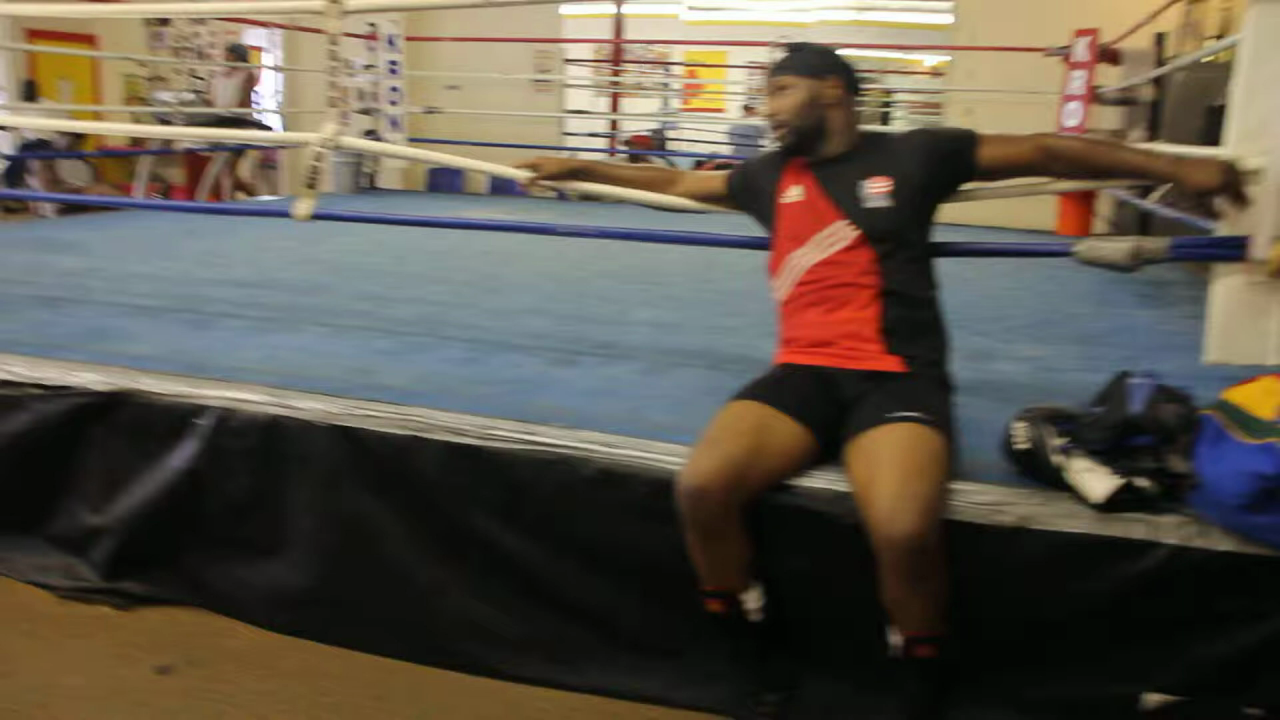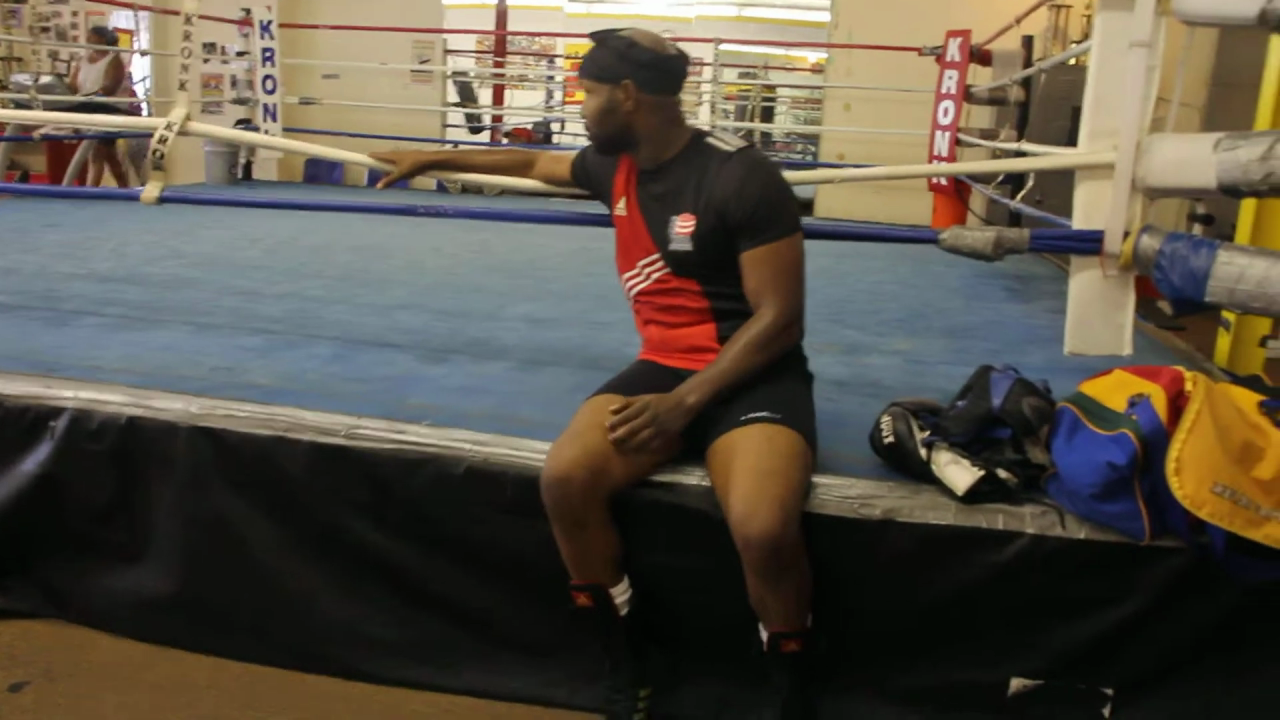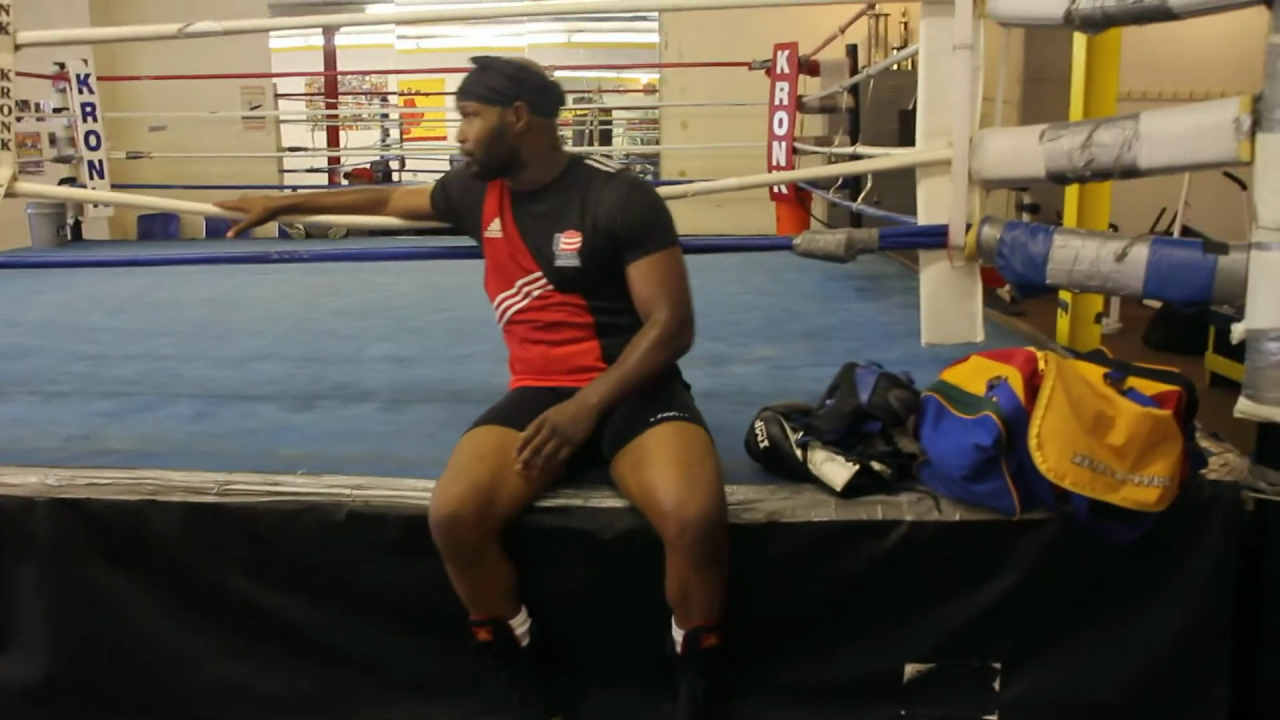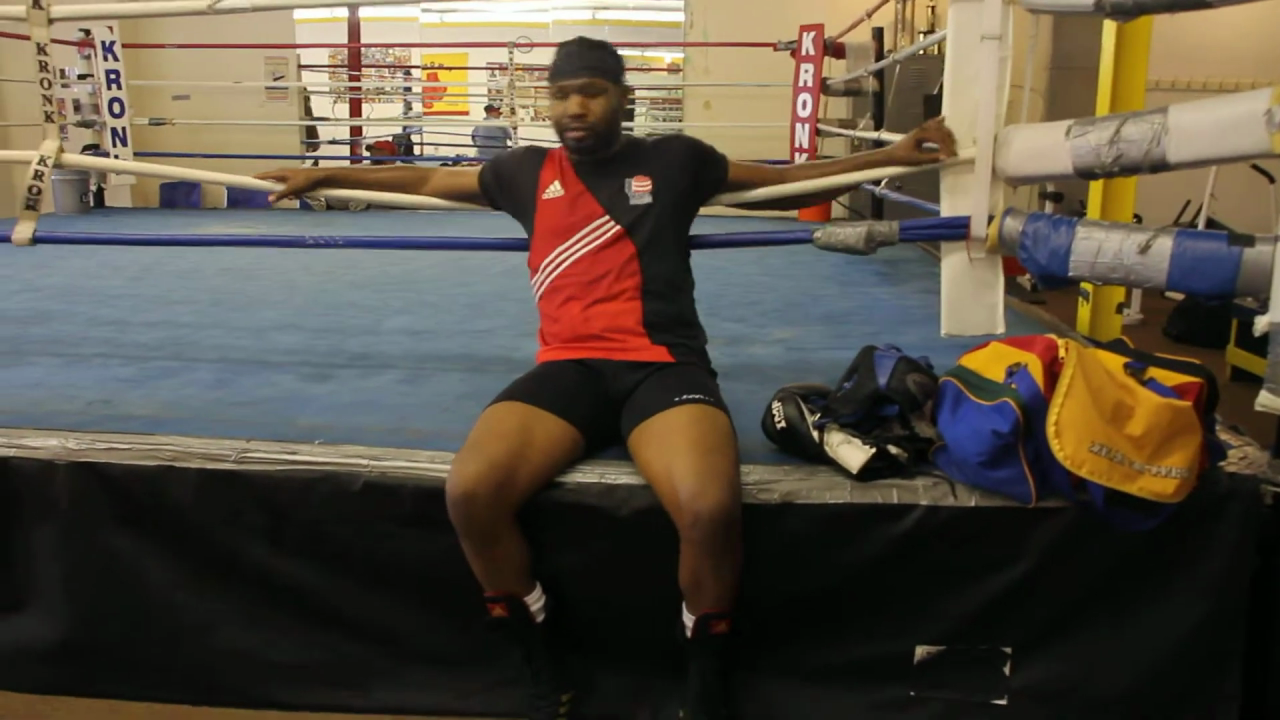
dt=1s
person 1, frame 1
left shoulder: (913, 156)
right shoulder: (772, 176)
left elbow: (1047, 151)
right elbow: (677, 182)
left wrist: (1169, 167)
right wrist: (576, 168)
left hip: (895, 378)
right hip: (802, 375)
left knee: (903, 533)
right knee: (700, 488)
person 1, frame 2
left shoulder: (743, 177)
right shoulder: (615, 164)
left elbow: (781, 319)
right elbow: (535, 162)
left wrist: (684, 402)
right wrist: (432, 159)
left hip: (753, 373)
right hip: (664, 366)
left knee: (763, 529)
right knee: (564, 478)
person 1, frame 3
left shoulder: (620, 199)
right shoulder: (478, 190)
left elbow: (671, 323)
right elbow: (390, 201)
left wrist: (595, 400)
right wrist: (284, 204)
left hip: (628, 389)
right hip: (539, 390)
left knee: (693, 518)
right knee: (452, 516)
person 1, frame 4
left shoulder: (674, 160)
right shoulder: (529, 169)
left elbow: (784, 182)
right elbow: (431, 181)
left wrist: (891, 155)
right wrist: (324, 176)
left hip: (664, 365)
right hip: (568, 367)
left knee: (710, 510)
right knee: (469, 493)
